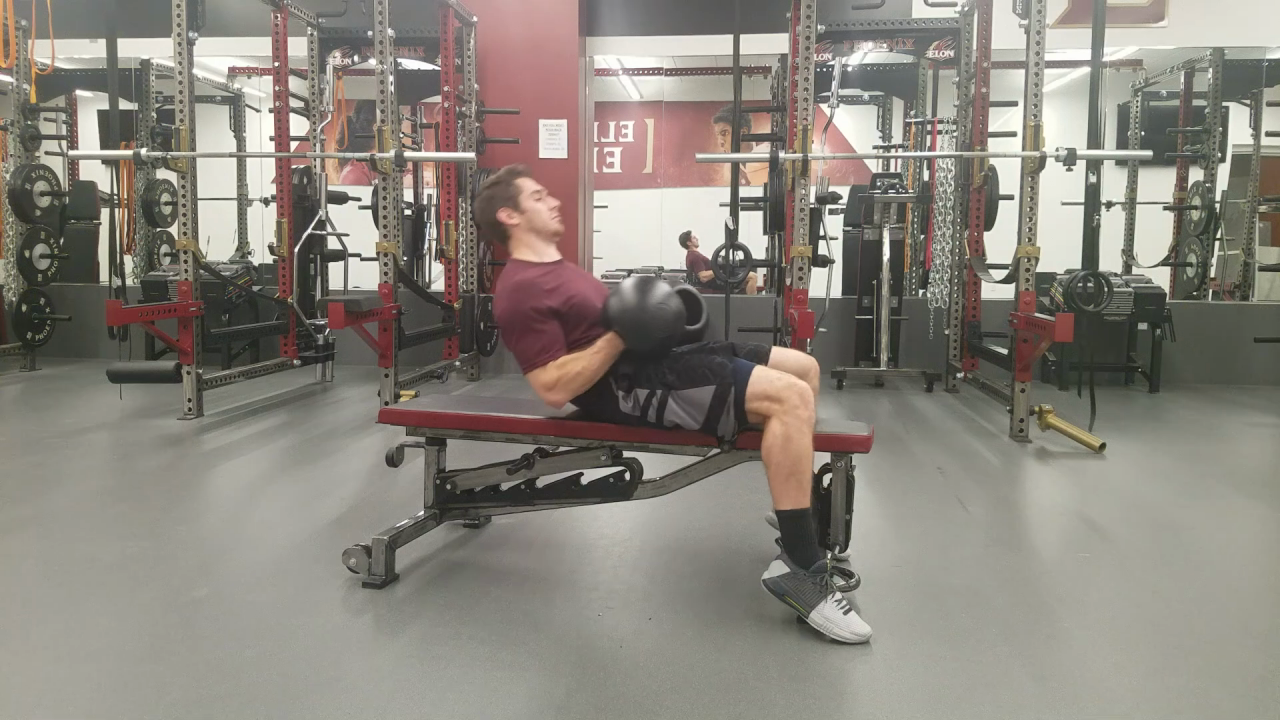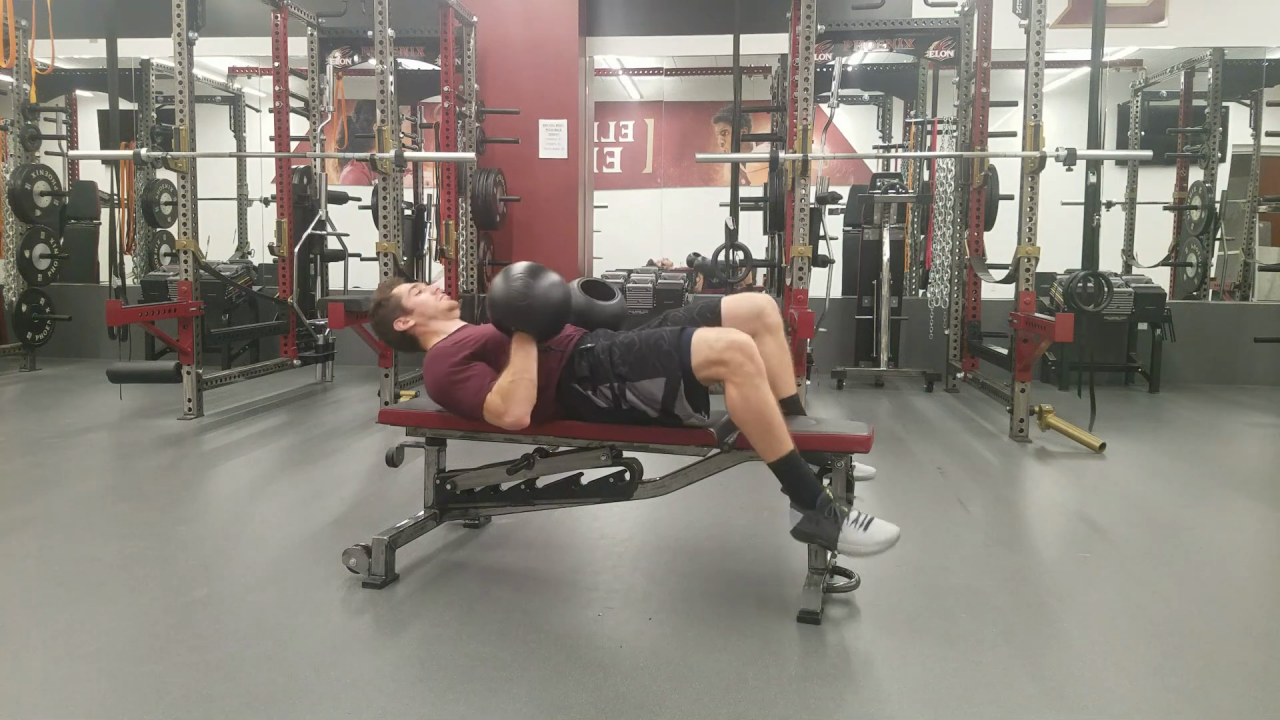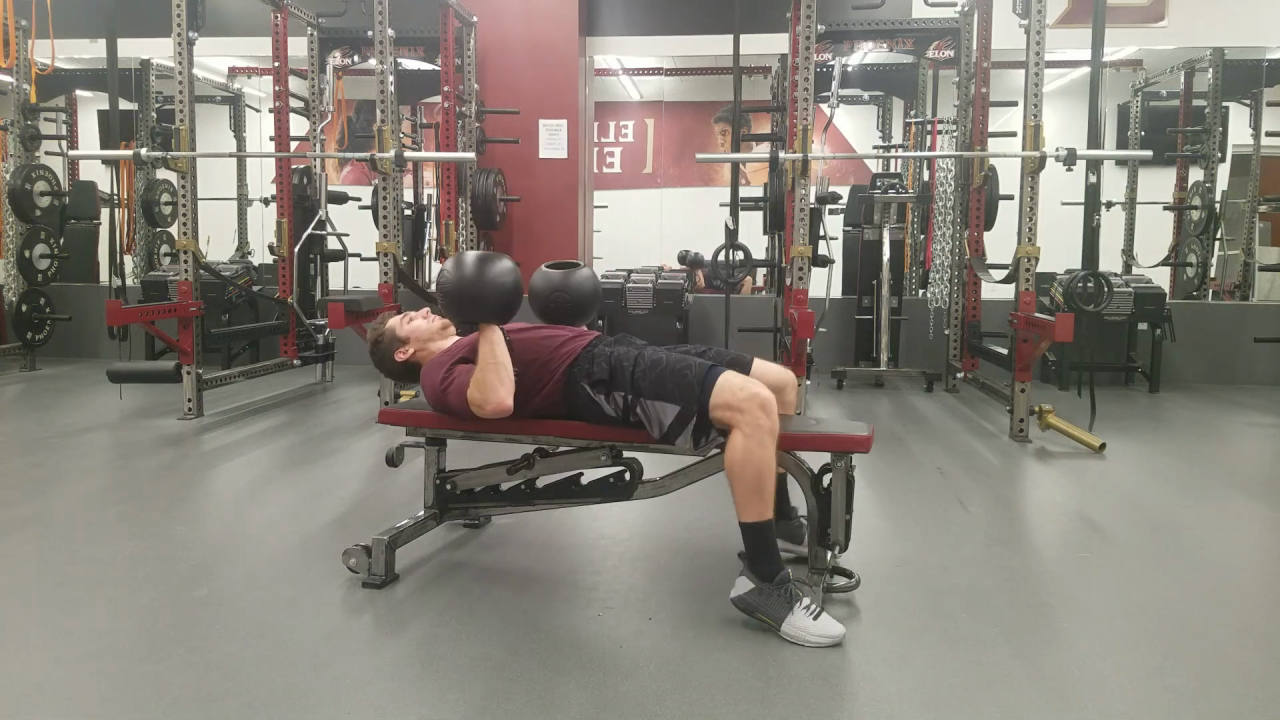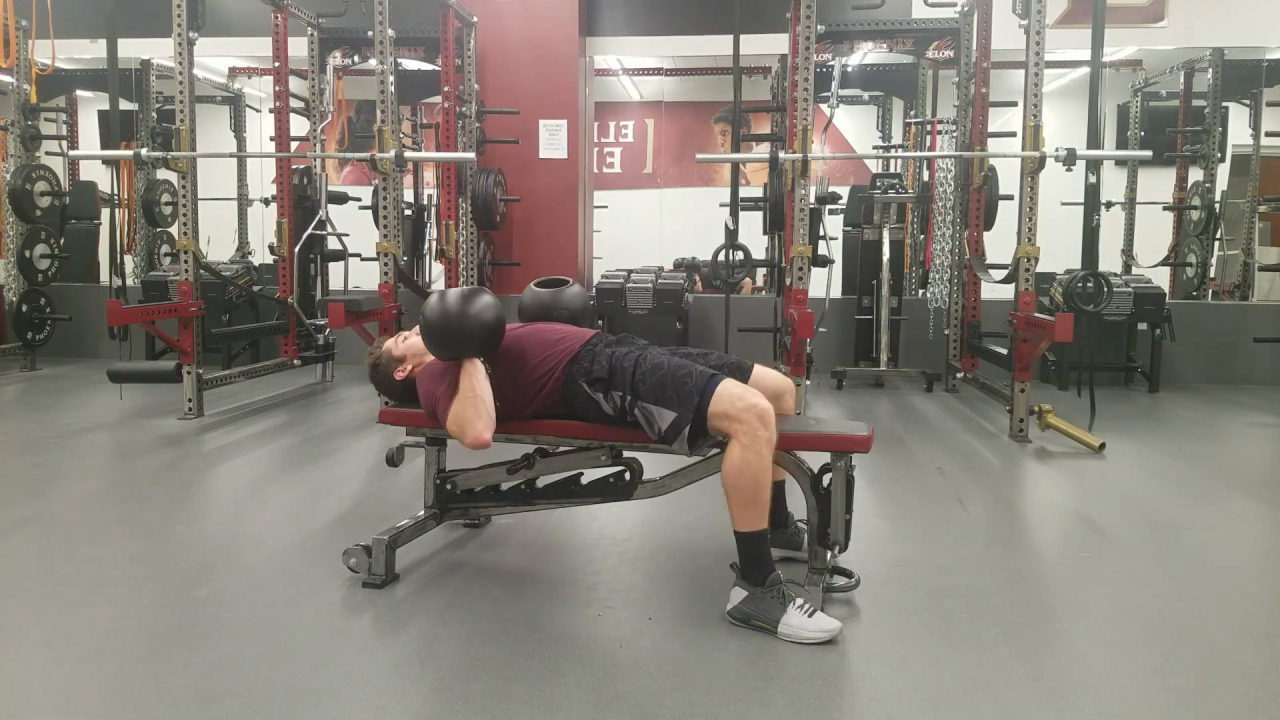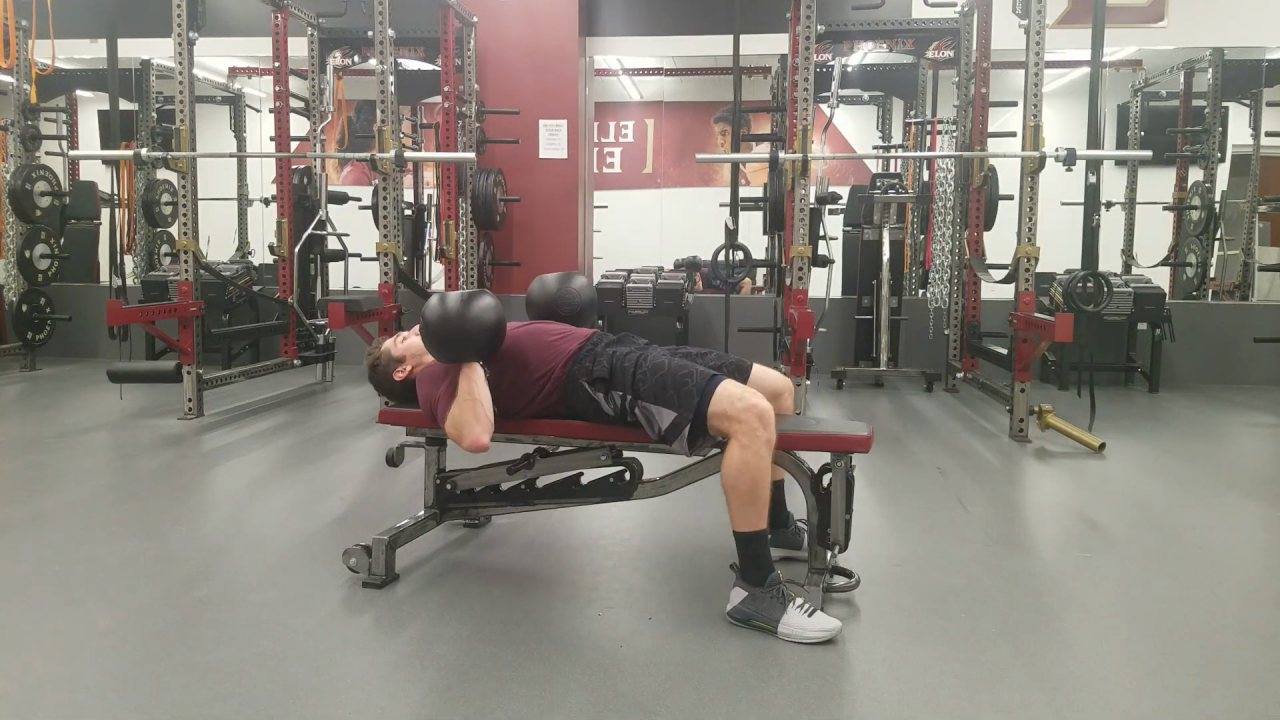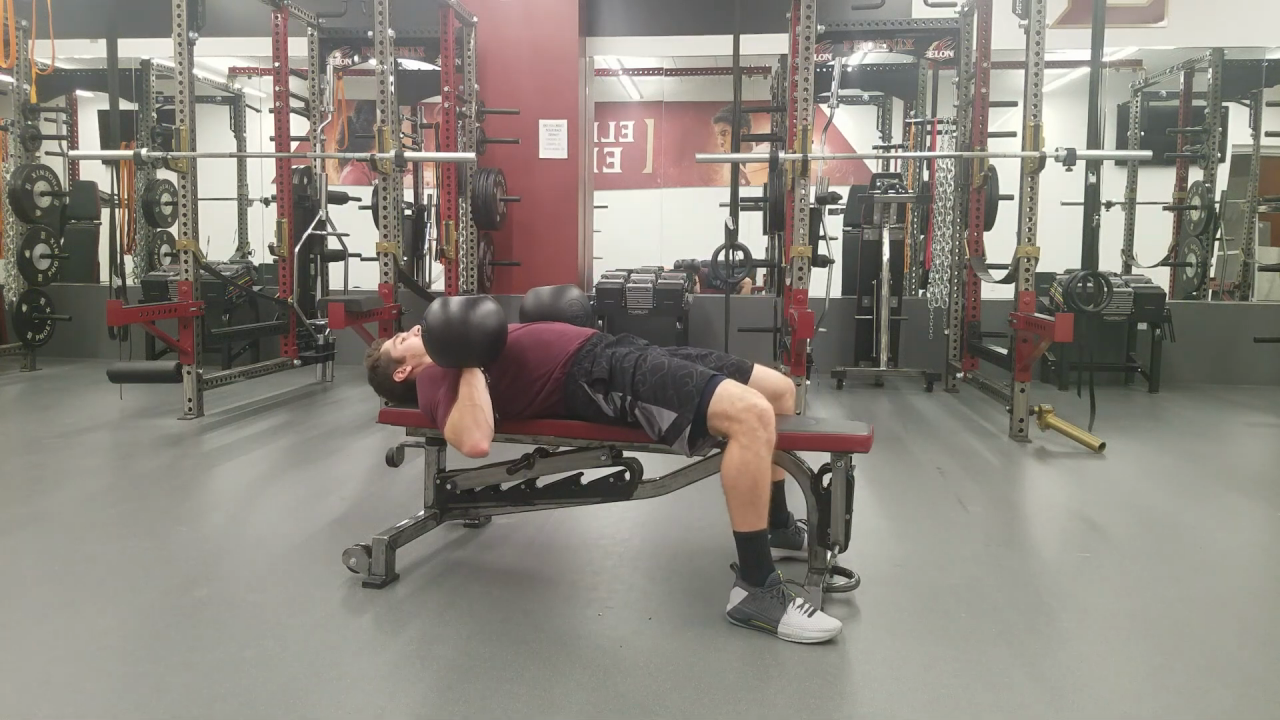
dt=0.5s
person 1, frame 1
left shoulder: (552, 267)
right shoulder: (520, 292)
right elbow: (555, 389)
right wrist: (621, 334)
left hip: (653, 354)
right hip: (631, 386)
left knee: (803, 370)
right knee: (789, 398)
left ankle: (794, 510)
right ankle: (800, 567)
person 1, frame 2
left shoulder: (471, 340)
right shoulder: (444, 366)
right elbow: (515, 414)
right wrist: (523, 333)
left hip: (610, 351)
right hip: (595, 381)
left knee: (759, 309)
right knee: (736, 350)
left ankle: (806, 451)
right ankle: (814, 508)
person 1, frame 3
left shoulder: (468, 349)
right shoulder: (440, 373)
right elbow: (498, 401)
right wrist: (486, 324)
right hip: (601, 378)
left knee: (779, 383)
right knee: (755, 408)
left ankle: (782, 517)
right ankle: (764, 581)
person 1, frame 4
left shoulder: (456, 354)
right shoulder: (436, 376)
right elbow: (478, 433)
right wrist: (467, 351)
right hip: (598, 376)
left knee: (779, 391)
right knee: (752, 415)
left ankle: (779, 527)
right ankle: (756, 589)
person 1, frame 5
left shoulder: (458, 355)
right shoulder: (435, 377)
right elbow: (476, 436)
right wrist: (467, 354)
right hip: (599, 377)
left knee: (777, 389)
right knee: (751, 416)
left ankle: (779, 527)
right ankle: (756, 589)
person 1, frame 6
right shoulder: (436, 379)
right elbow: (475, 442)
right wrist: (468, 359)
right hip: (599, 378)
left knee: (779, 391)
right knee: (751, 415)
left ankle: (779, 526)
right ankle: (757, 589)
